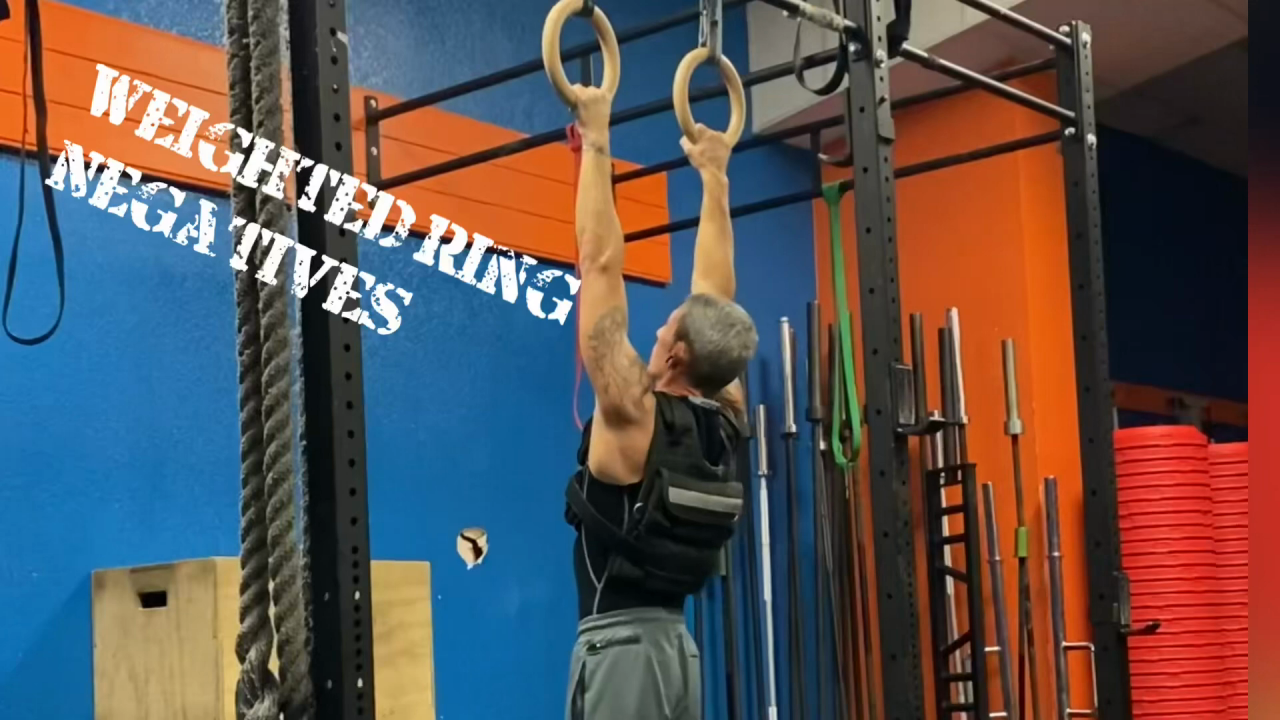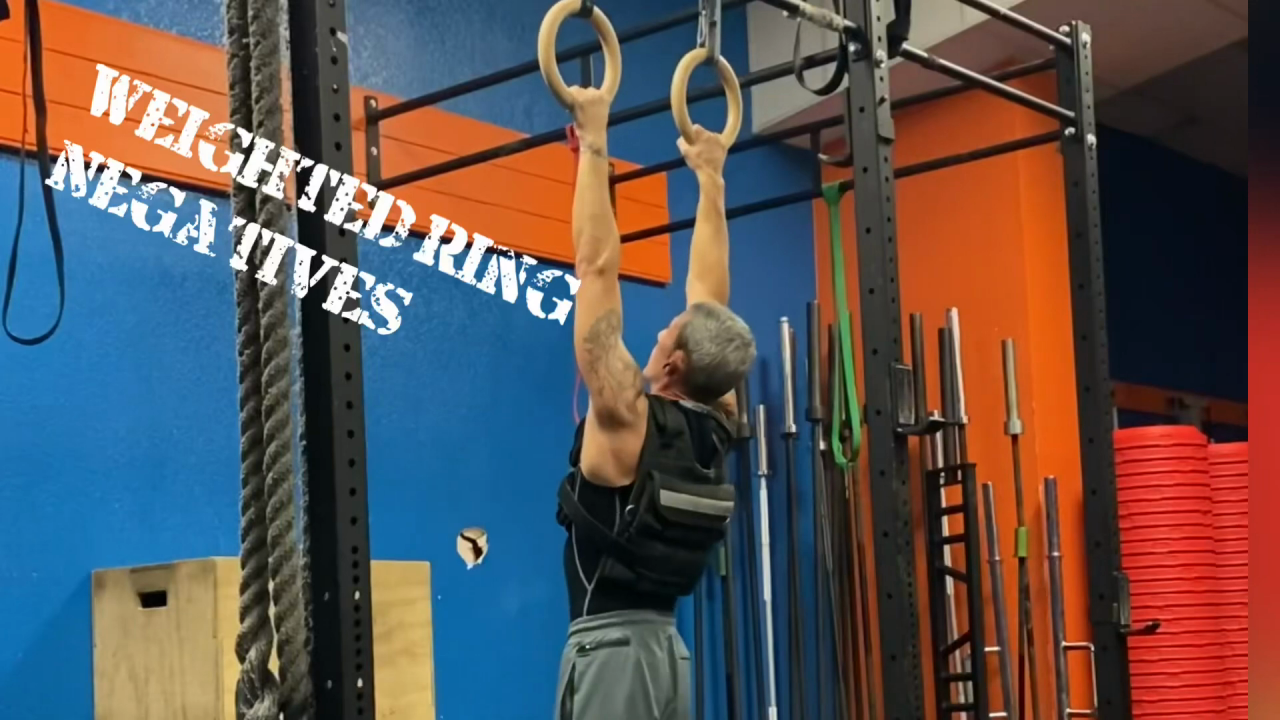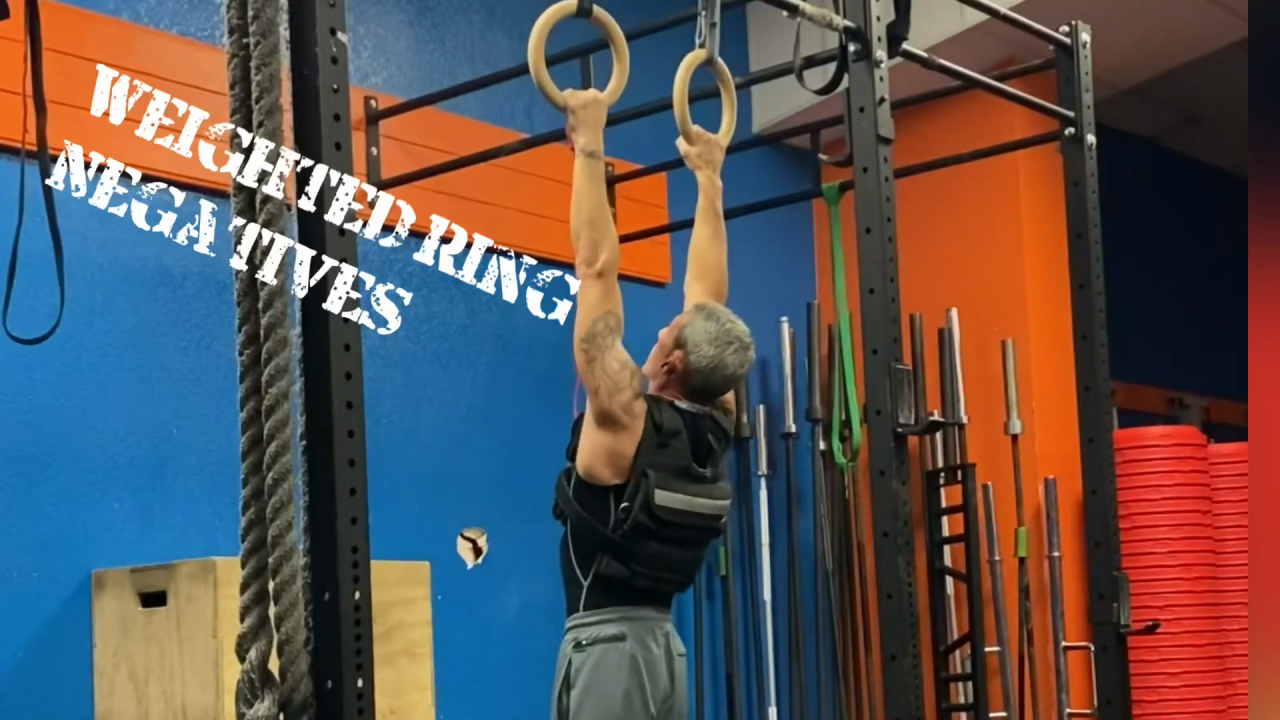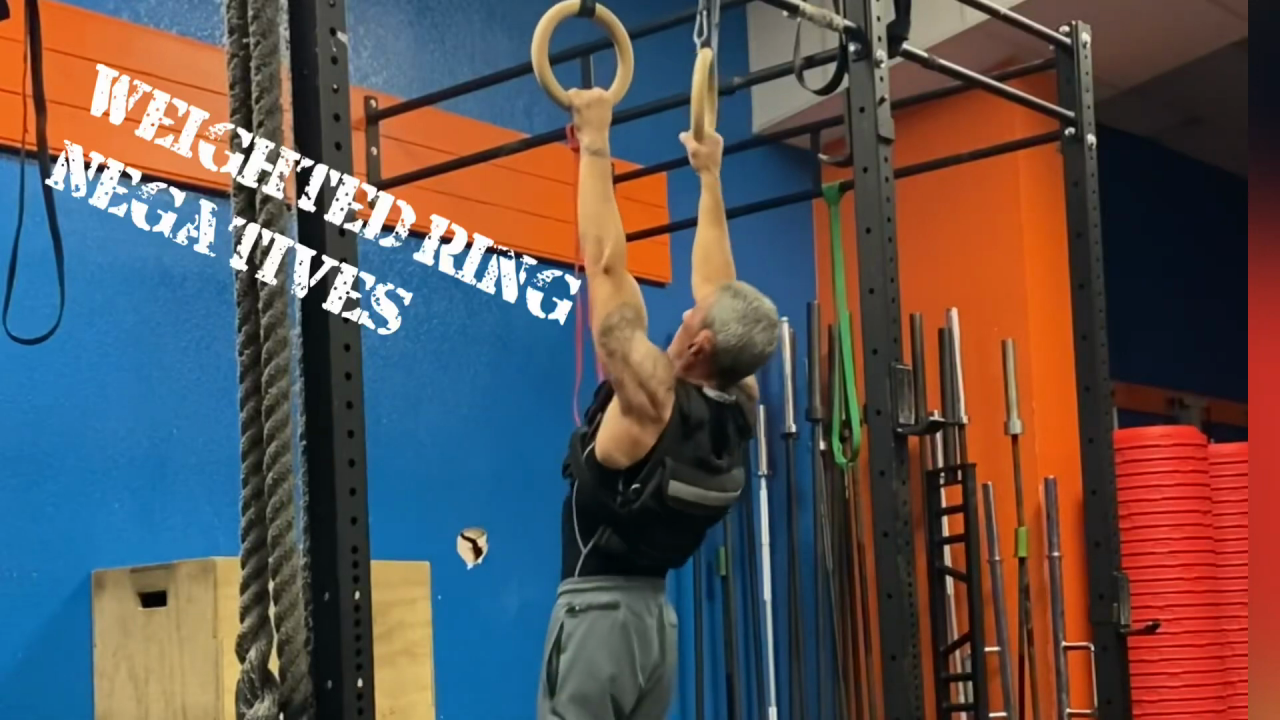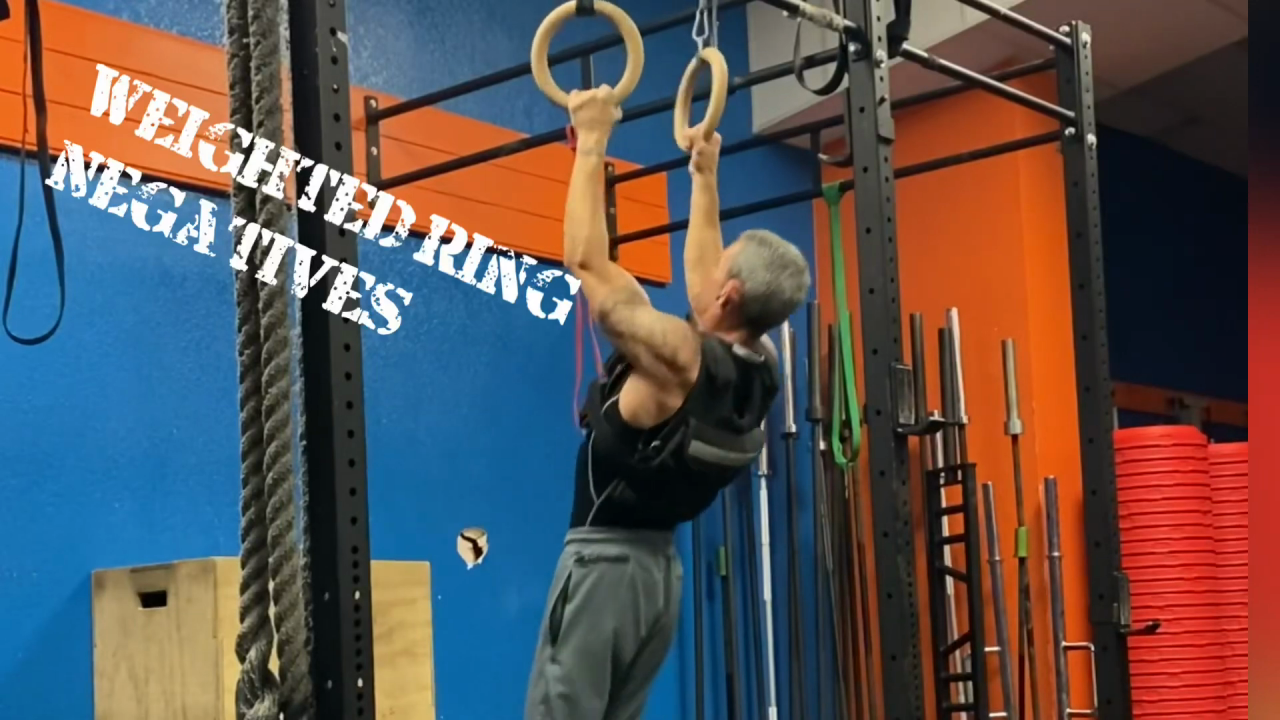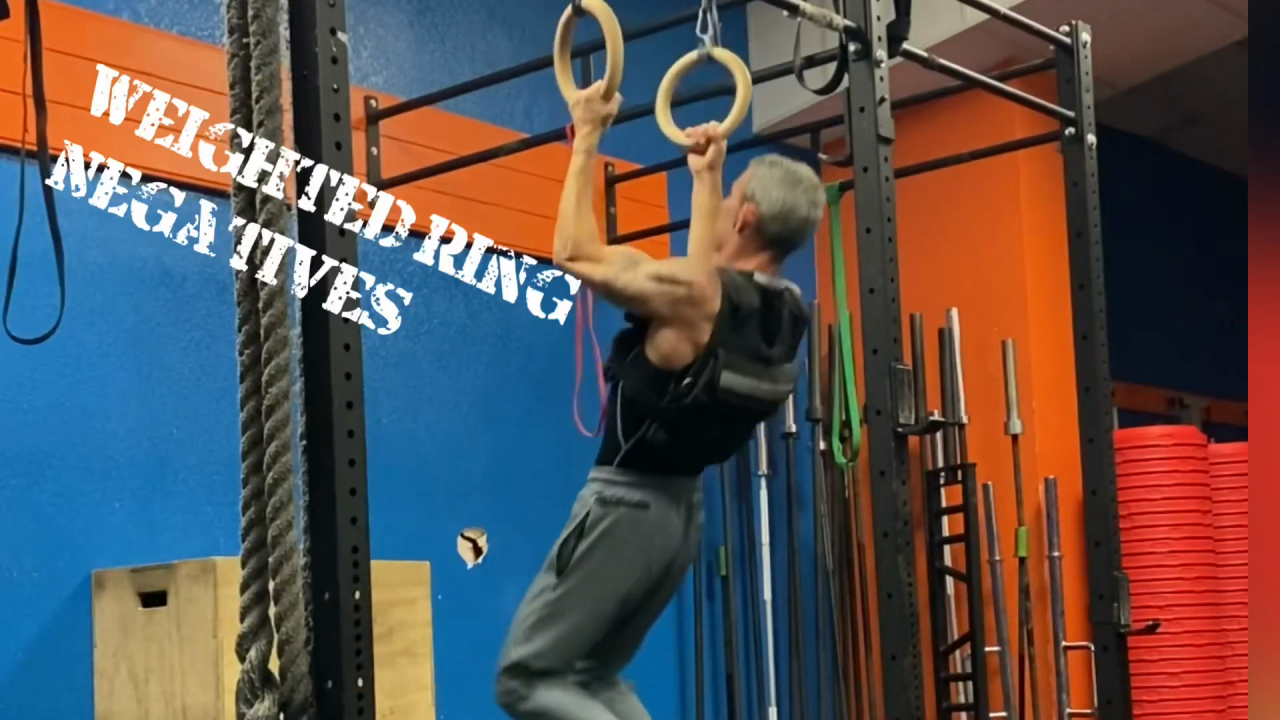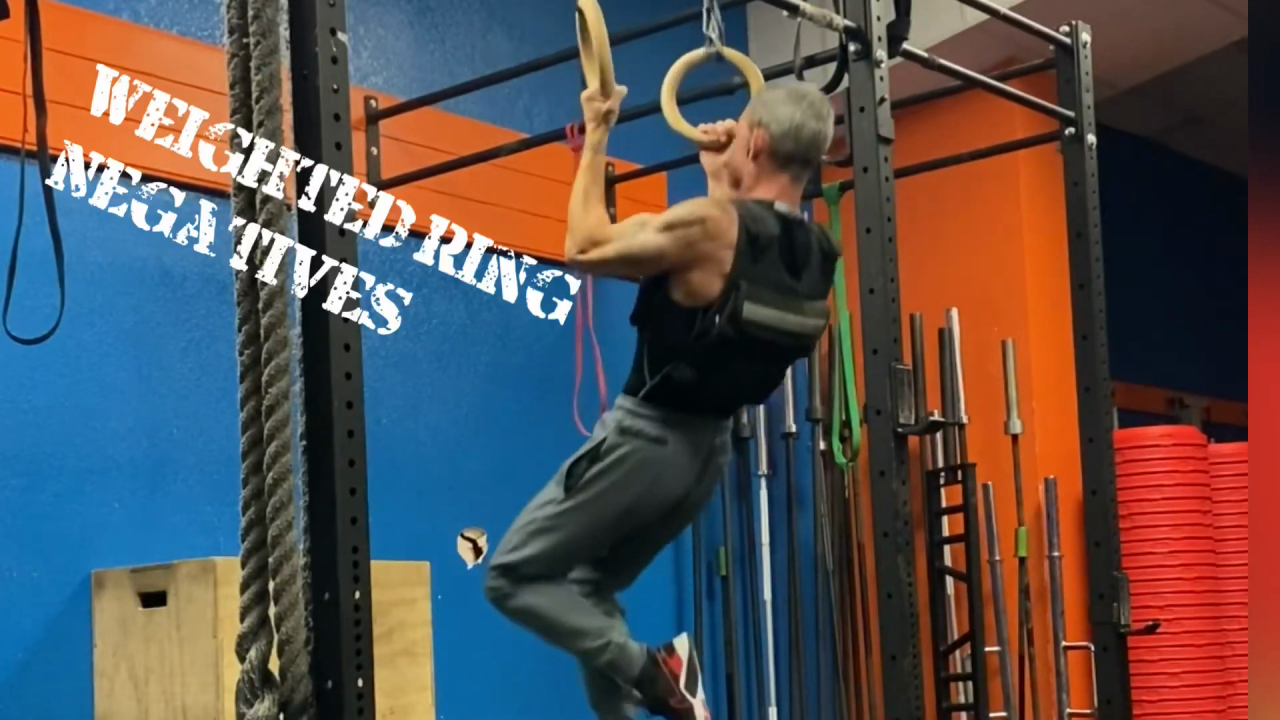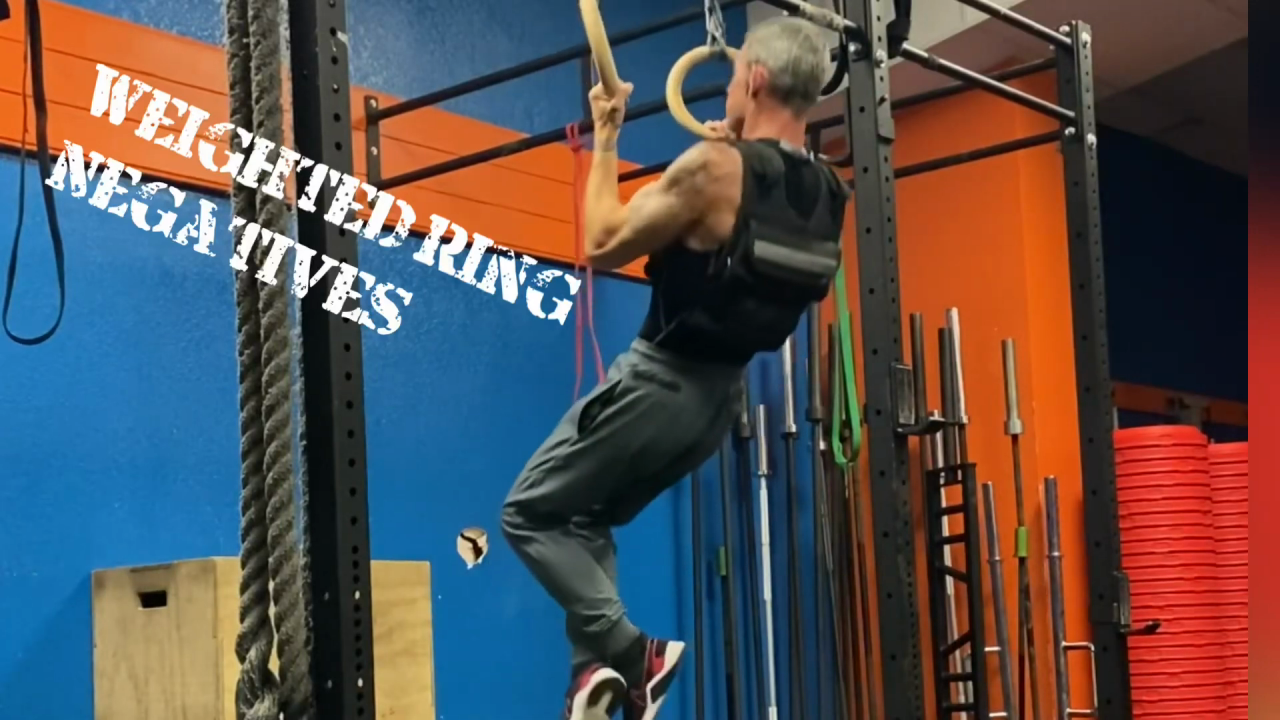
dt=0.2s
person 1, frame 1
left shoulder: (633, 417)
right shoulder: (726, 421)
left elbow: (600, 263)
right elbow: (716, 295)
left wrist: (596, 140)
right wrist: (714, 175)
left hip: (619, 649)
right hip: (675, 647)
person 1, frame 2
left shoulder: (626, 420)
right shoulder: (715, 426)
left elbow: (597, 266)
right elbow: (711, 298)
left wrist: (593, 142)
right wrist: (710, 177)
left hip: (609, 648)
right hip: (665, 649)
person 1, frame 3
left shoulder: (623, 420)
right shoulder: (716, 426)
left elbow: (597, 268)
right elbow: (709, 297)
left wrist: (588, 143)
right wrist: (708, 177)
left hip: (606, 646)
right hip: (662, 645)
person 1, frame 4
left shoulder: (649, 403)
right shoulder: (737, 409)
left elbow: (605, 264)
right elbow: (719, 288)
left wrist: (594, 141)
right wrist: (710, 176)
left hip: (598, 615)
right hip: (654, 619)
person 1, frame 5
left shoulder: (678, 360)
right shoulder: (761, 370)
left elbow: (585, 261)
right elbow: (701, 281)
left wrist: (591, 140)
right wrist: (704, 178)
left hip: (605, 565)
right hip: (660, 570)
person 1, frame 6
left shoulder: (698, 295)
right shoulder: (789, 312)
left elbow: (574, 253)
left wrist: (586, 138)
right wrist: (706, 175)
left hip: (625, 508)
right hip: (680, 513)
person 1, frame 7
left shoulder: (713, 229)
right shoulder: (819, 257)
left elbow: (584, 247)
left wrist: (596, 138)
right wrist: (720, 174)
left hip: (646, 440)
right hip: (706, 449)
left knee: (514, 573)
right knee: (590, 583)
person 1, frame 8
left shoulder: (715, 169)
right shoulder: (828, 197)
left elbow: (602, 243)
left wrist: (605, 139)
left hip: (658, 383)
right hip: (719, 395)
left knee: (530, 514)
right knee: (585, 520)
left ankle: (628, 654)
